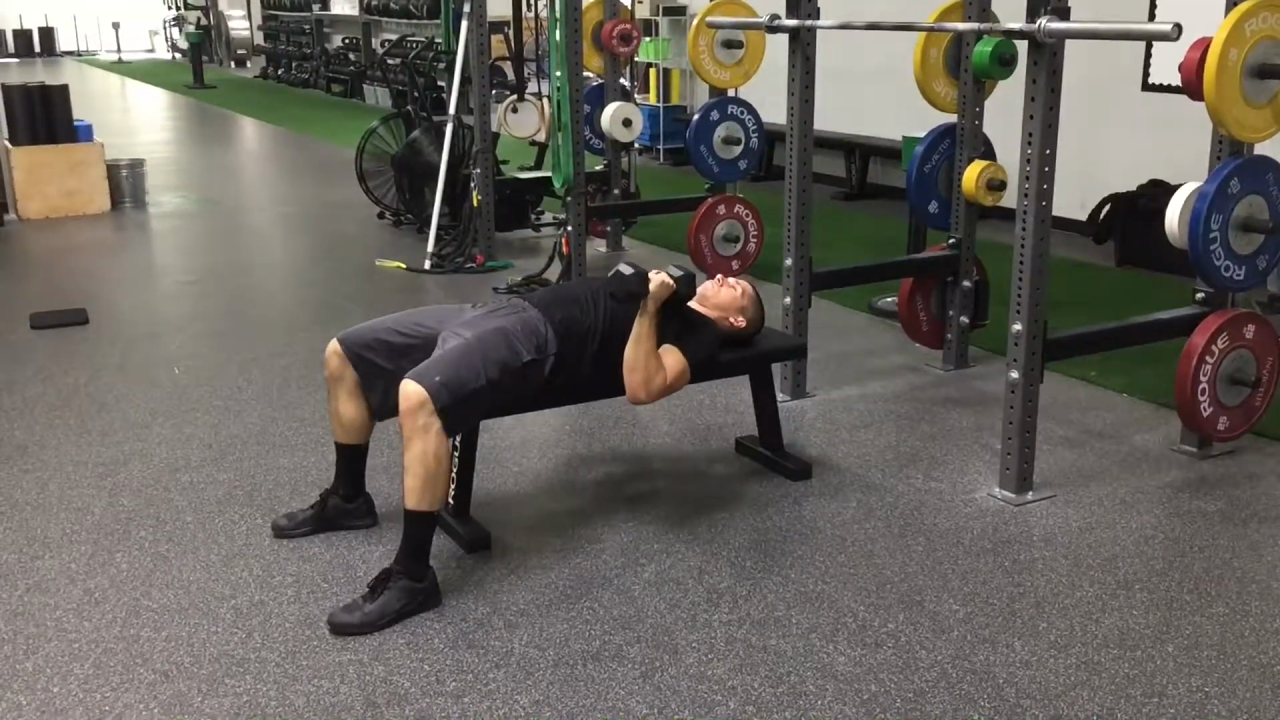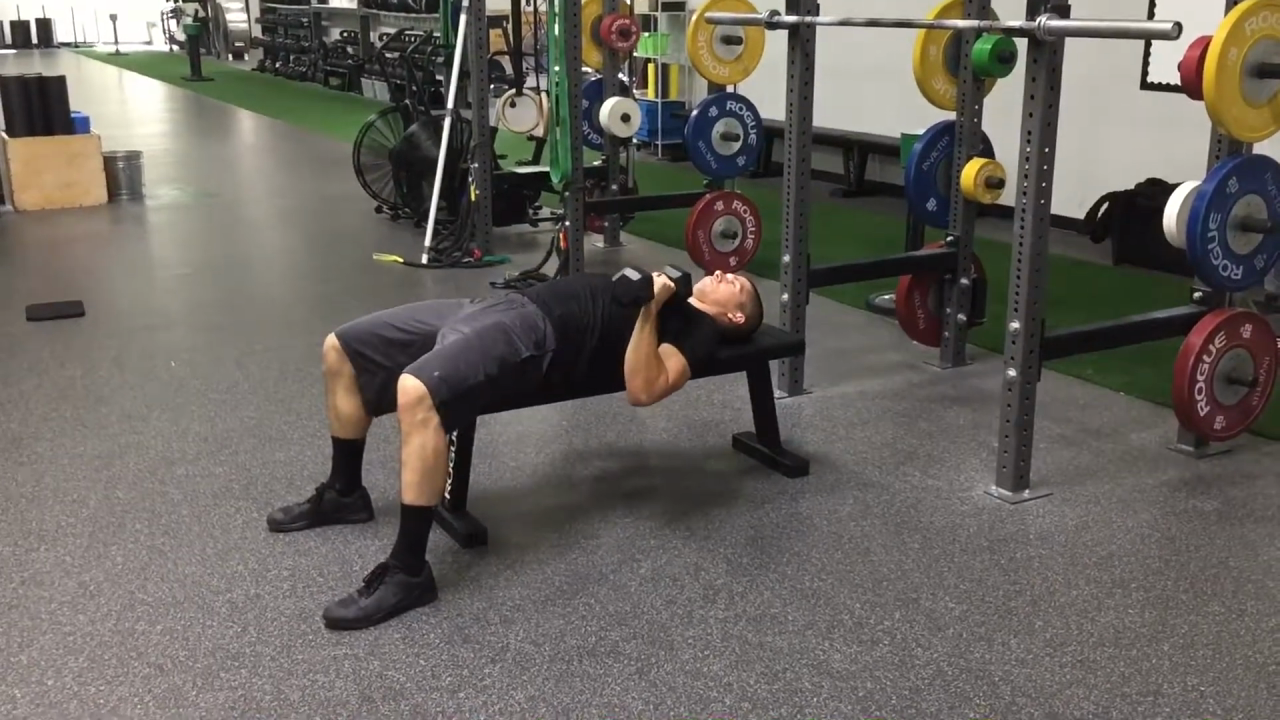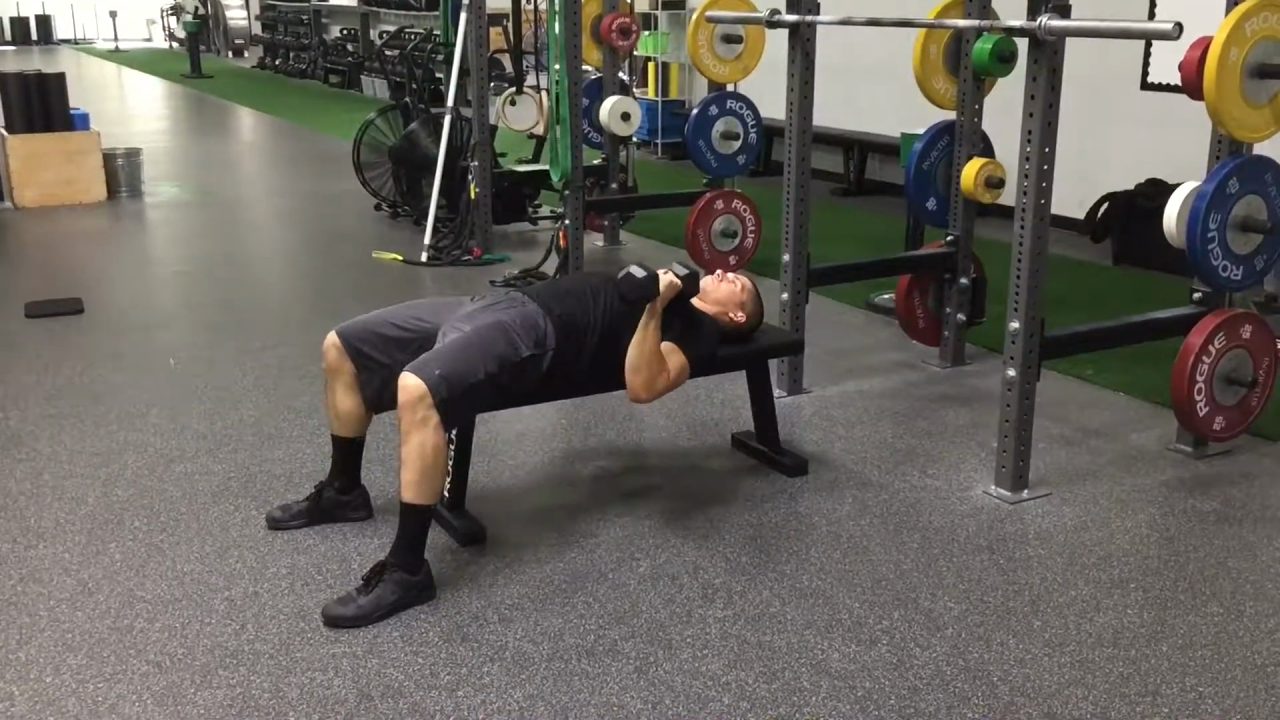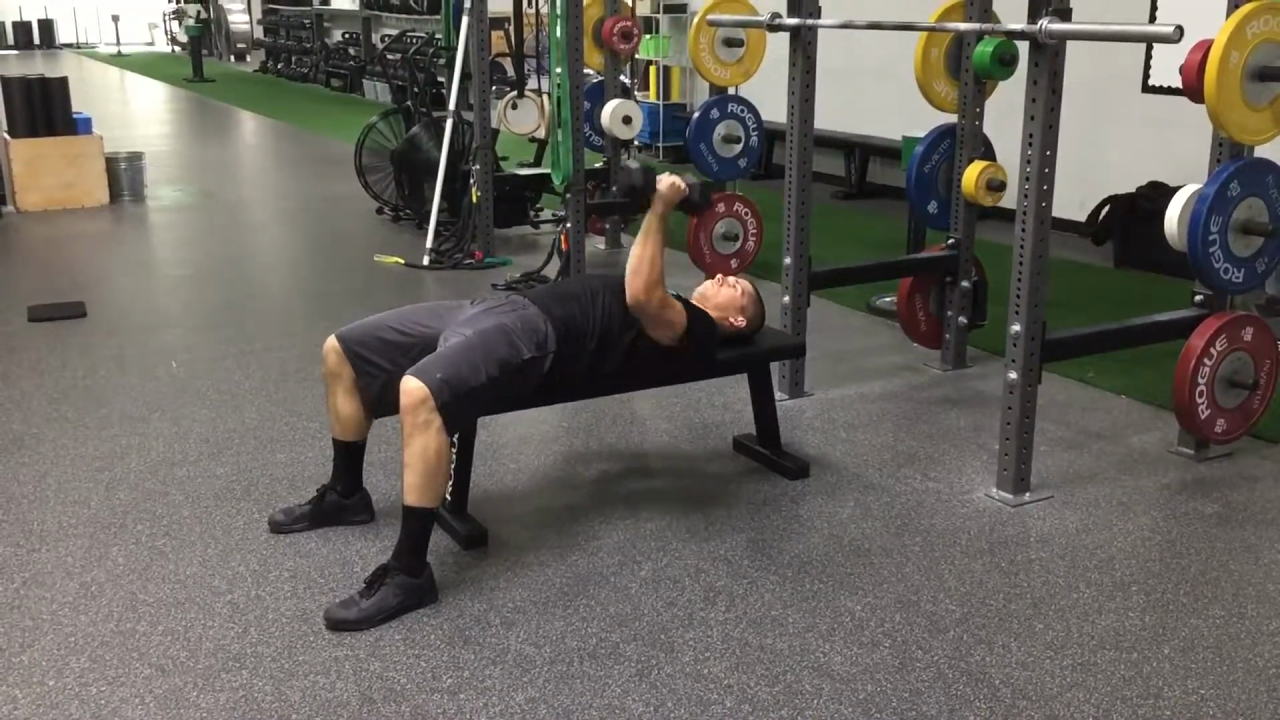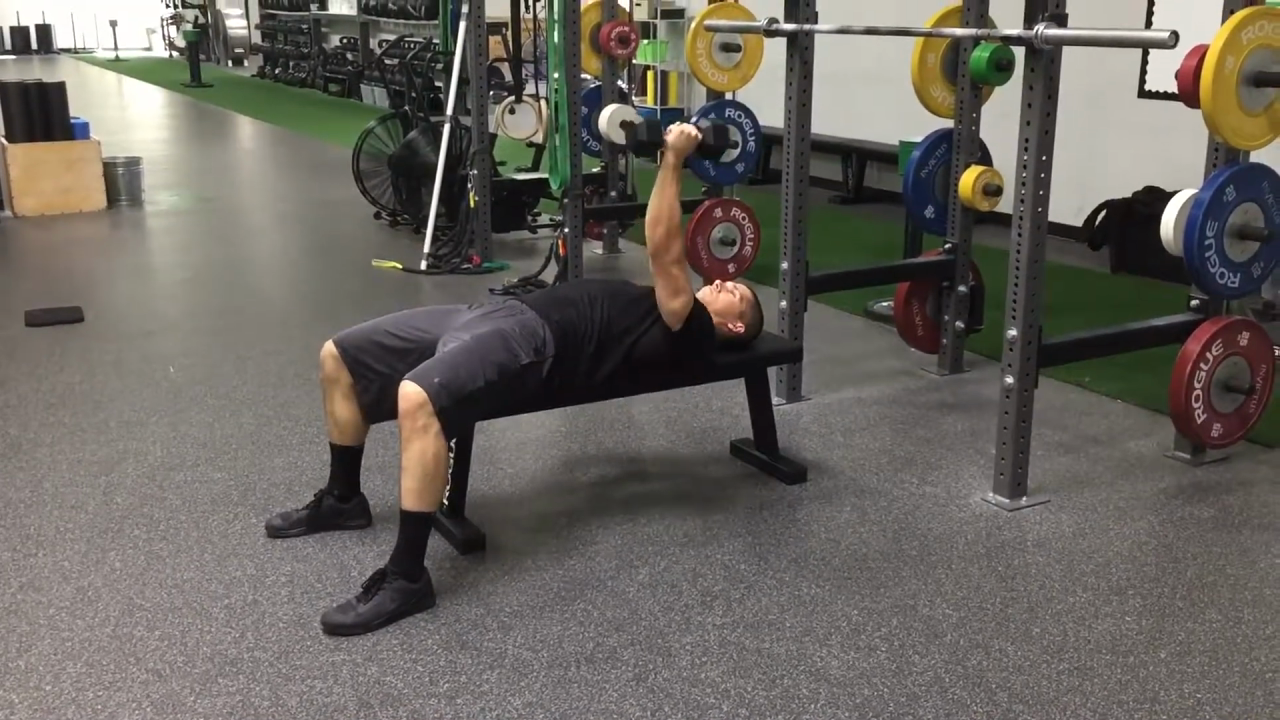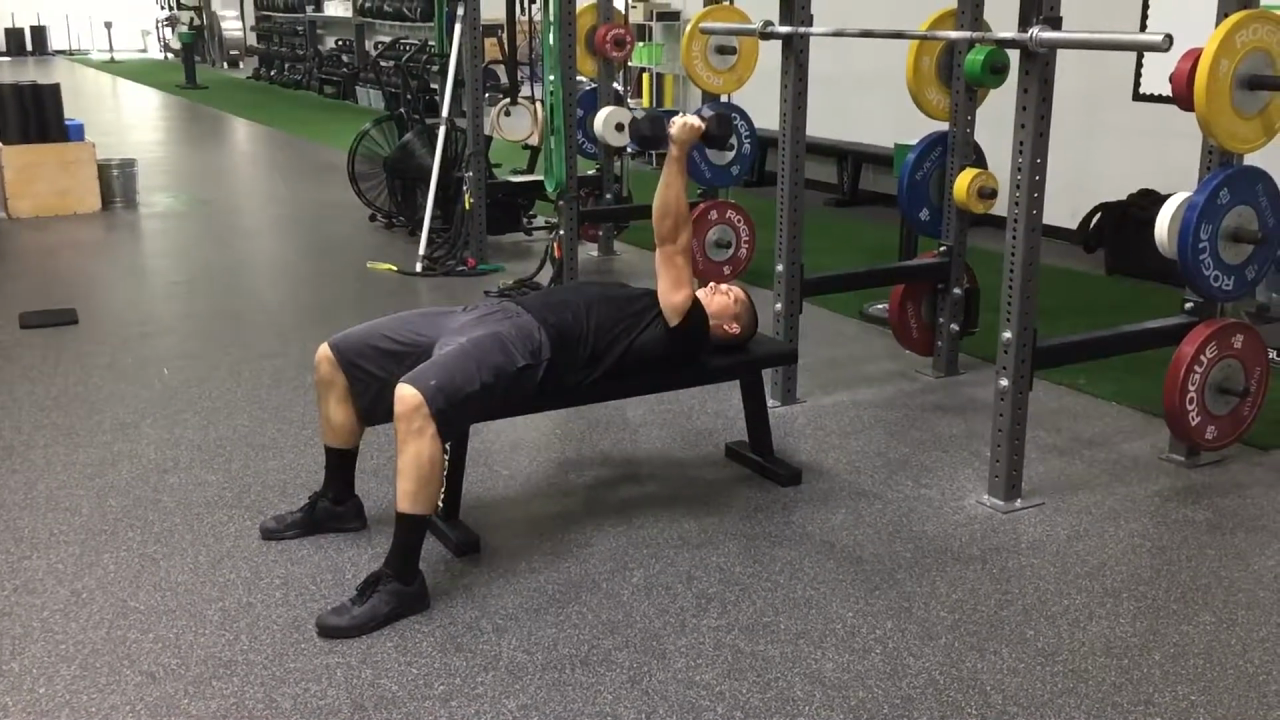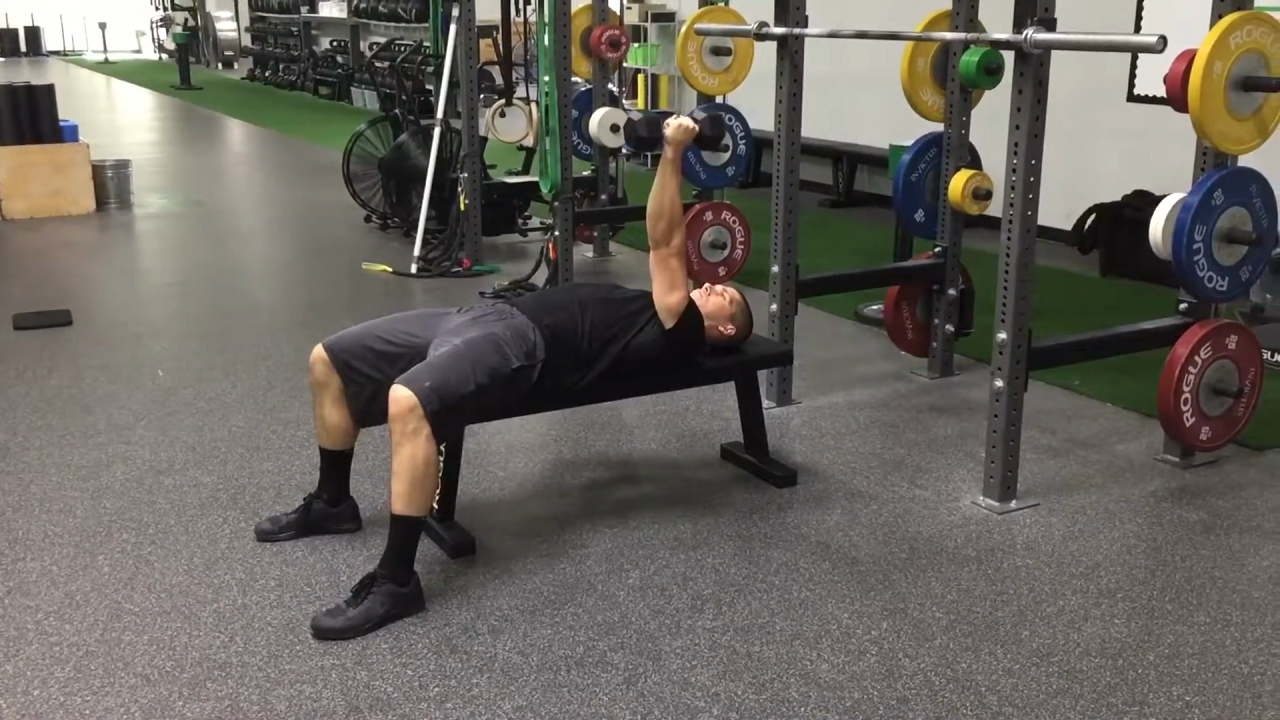
dt=0.4s
person 1, frame 1
left shoulder: (698, 332)
right shoulder: (662, 299)
left elbow: (641, 387)
left wrist: (650, 305)
left hip: (533, 341)
left knee: (418, 398)
right knee: (343, 356)
left ankle: (412, 576)
right ankle: (348, 499)
person 1, frame 2
left shoulder: (696, 327)
right shoulder: (663, 296)
left elbow: (642, 390)
left wrist: (650, 308)
left hip: (531, 335)
left knee: (417, 393)
right knee: (341, 350)
left ankle: (408, 571)
right ankle: (344, 493)
person 1, frame 3
left shoulder: (697, 329)
right shoulder: (663, 313)
left elbow: (641, 386)
left wrist: (657, 303)
left hip: (533, 335)
left knee: (417, 391)
right knee: (341, 348)
left ankle: (407, 570)
right ankle: (343, 492)
person 1, frame 4
left shoulder: (694, 332)
right shoulder: (671, 308)
left elbow: (640, 296)
left wrist: (660, 208)
left hip: (533, 337)
left knee: (419, 395)
right knee: (340, 352)
left ankle: (409, 573)
right ankle: (345, 495)
person 1, frame 5
left shoulder: (690, 333)
right shoulder: (656, 306)
left elbow: (664, 253)
left wrist: (673, 160)
left hip: (531, 342)
left knee: (417, 399)
right knee: (338, 357)
left ankle: (407, 577)
right ankle: (342, 499)
person 1, frame 6
left shoulder: (684, 333)
right shoulder: (652, 307)
left elbow: (672, 243)
left wrist: (678, 152)
left hip: (527, 344)
right hip: (493, 316)
left knee: (414, 401)
right knee: (334, 360)
left ankle: (402, 580)
right ankle: (337, 502)
person 1, frame 7
left shoulder: (680, 334)
right shoulder: (646, 308)
left elbow: (665, 246)
left wrist: (673, 153)
left hip: (522, 345)
right hip: (488, 317)
left knee: (408, 402)
right knee: (328, 361)
left ankle: (396, 582)
right ankle: (332, 503)
